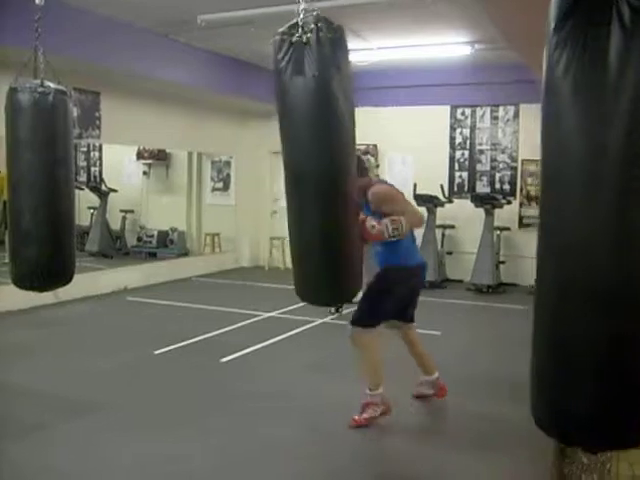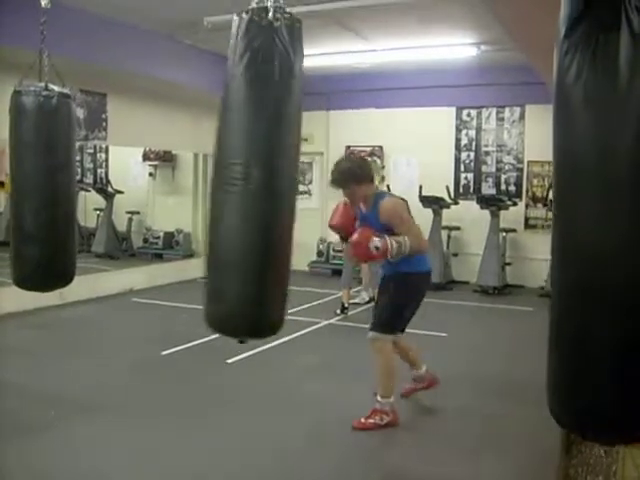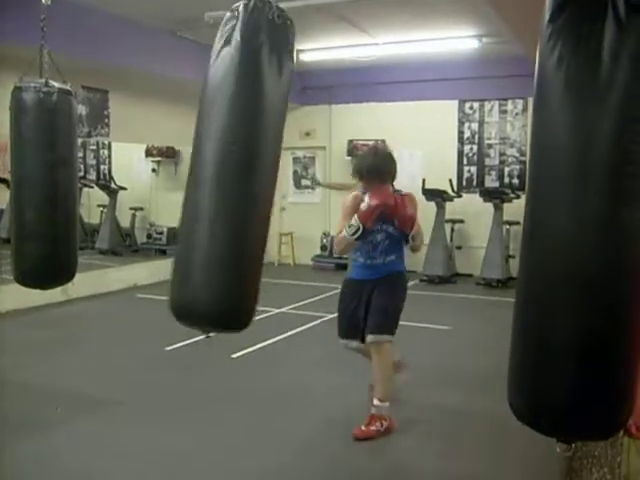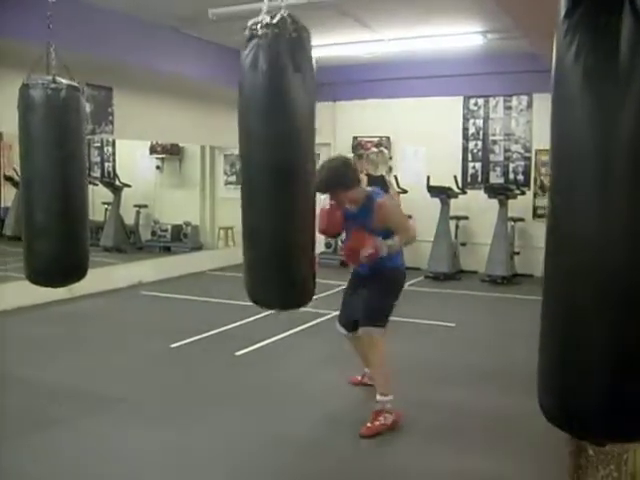
dt=0.7s
person 1, frame 1
left shoulder: (378, 192)
right shoulder: (369, 193)
left elbow: (417, 219)
left wrist: (378, 228)
left hip: (399, 269)
right hip: (409, 267)
left knee: (360, 328)
right knee: (403, 325)
left ankle: (376, 401)
right ankle: (433, 382)
person 1, frame 2
left shoulder: (389, 205)
right shoulder: (361, 206)
left elbow: (420, 242)
right elbow: (364, 240)
left wrist: (383, 246)
right wrist: (349, 231)
left hip: (413, 275)
right hip: (393, 274)
left knee: (379, 335)
right knee: (391, 332)
left ankle: (385, 410)
right ankle: (422, 374)
person 1, frame 3
left shoulder: (406, 200)
right shoulder: (354, 200)
left elbow: (417, 246)
right elbow: (339, 247)
left wrist: (409, 224)
right wrist: (362, 218)
left hip: (391, 278)
right hip: (357, 279)
left knee: (377, 340)
right knee: (350, 339)
left ankle: (382, 415)
right ankle: (385, 366)
person 1, frame 4
left shoulder: (381, 203)
right shoulder: (341, 202)
left elbow: (410, 235)
left wrist: (380, 248)
left hip: (388, 272)
right hip: (362, 271)
left knee: (371, 331)
right knee: (348, 326)
left ankle: (386, 409)
right ankle: (373, 373)
